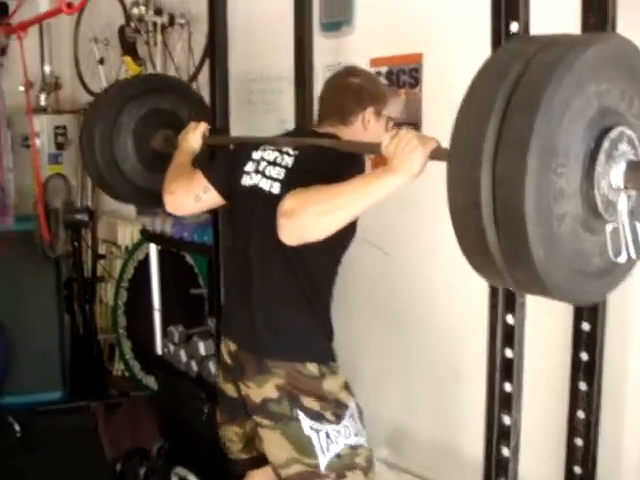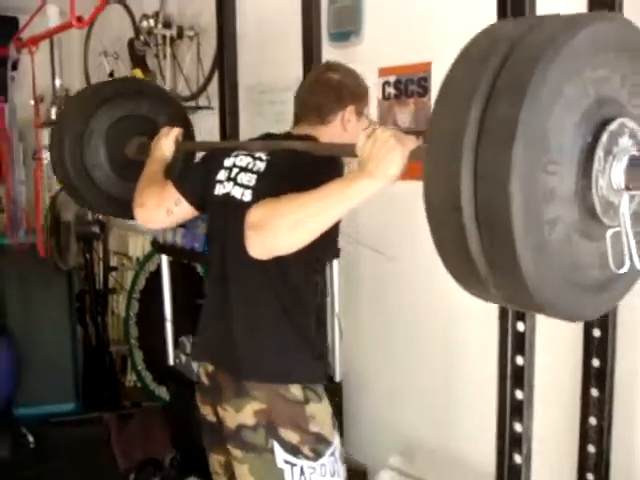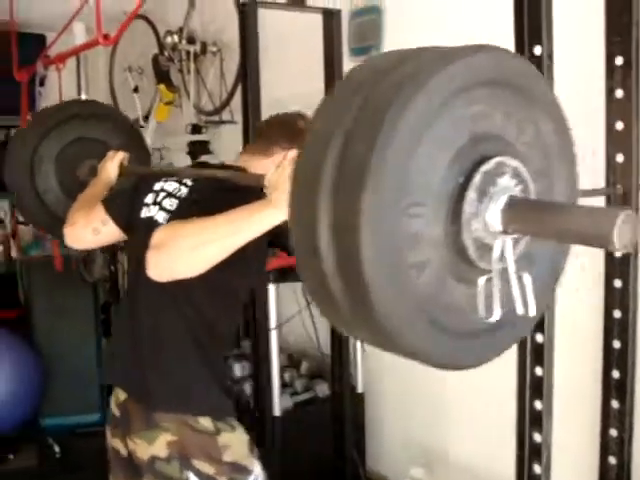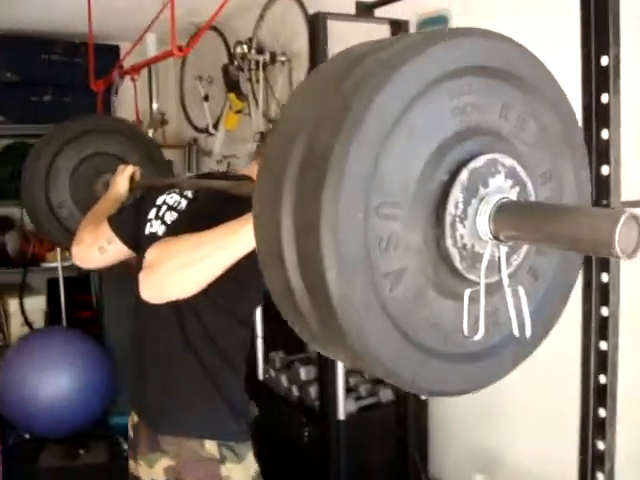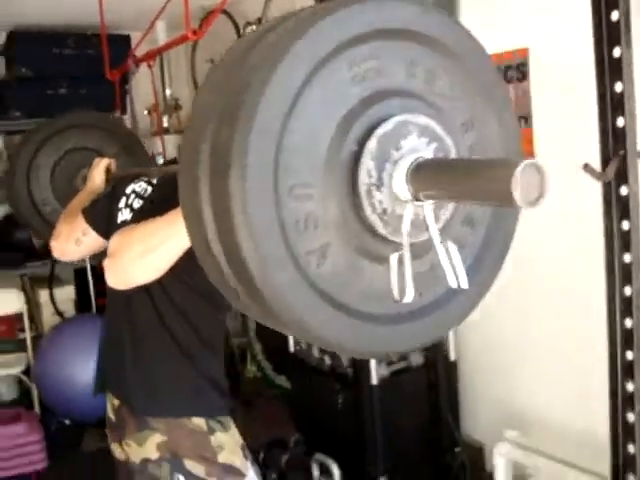
dt=0.4s
person 1, frame 1
left shoulder: (258, 151)
right shoulder: (339, 162)
left elbow: (178, 198)
right elbow: (295, 221)
left wrist: (187, 147)
right wrist: (394, 173)
left hip: (239, 350)
right hip: (292, 366)
person 1, frame 2
left shoulder: (229, 158)
right shoulder: (318, 167)
left elbow: (149, 210)
right elbow: (264, 234)
left wrist: (159, 156)
right wrist: (370, 176)
left hip: (217, 370)
right hip: (272, 386)
person 1, frame 3
left shoulder: (165, 182)
right shoulder: (241, 199)
left elbow: (78, 231)
right elbow: (166, 258)
left wrist: (104, 179)
right wrist: (274, 207)
left hip: (129, 401)
right hip: (184, 419)
person 1, frame 4
left shoulder: (173, 195)
right shoulder: (242, 210)
left elbow: (86, 249)
right elbow: (159, 280)
left wrist: (116, 193)
left hip: (150, 421)
right hip: (196, 440)
person 1, frame 5
left shoulder: (142, 185)
left elbow: (64, 242)
right elbow: (125, 266)
left wrist: (93, 187)
left hip: (129, 404)
right hip: (177, 420)
